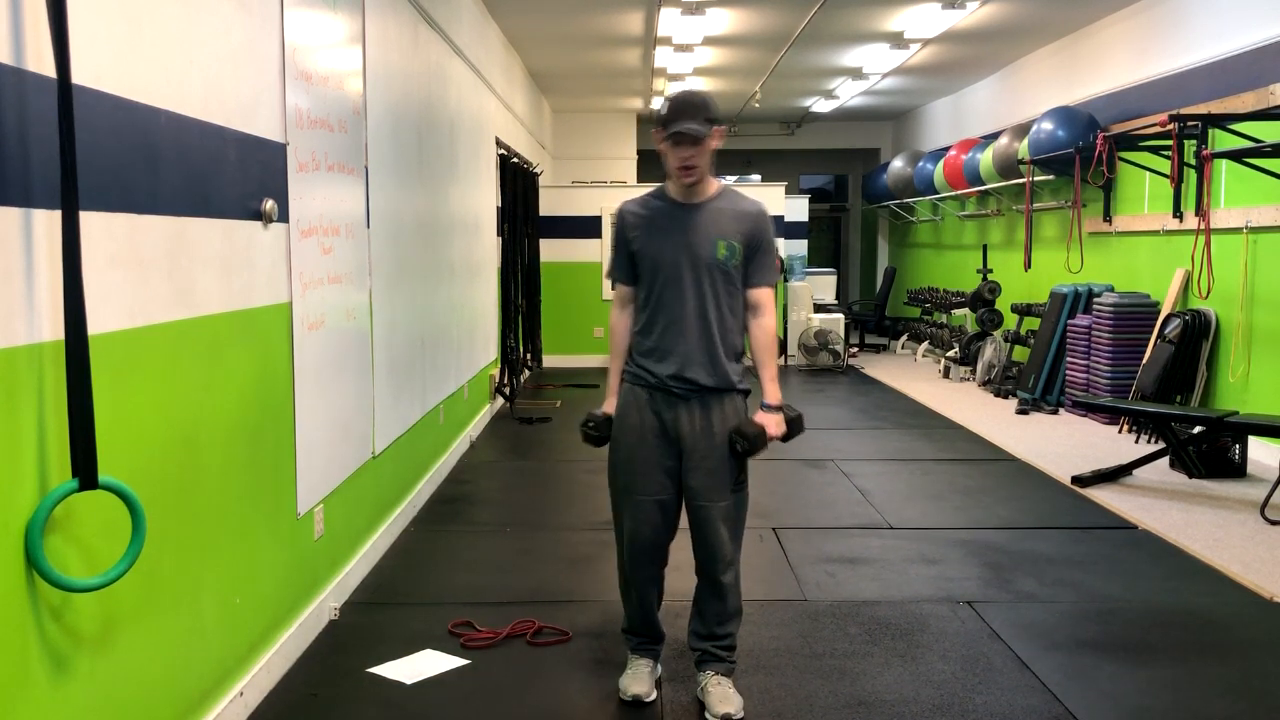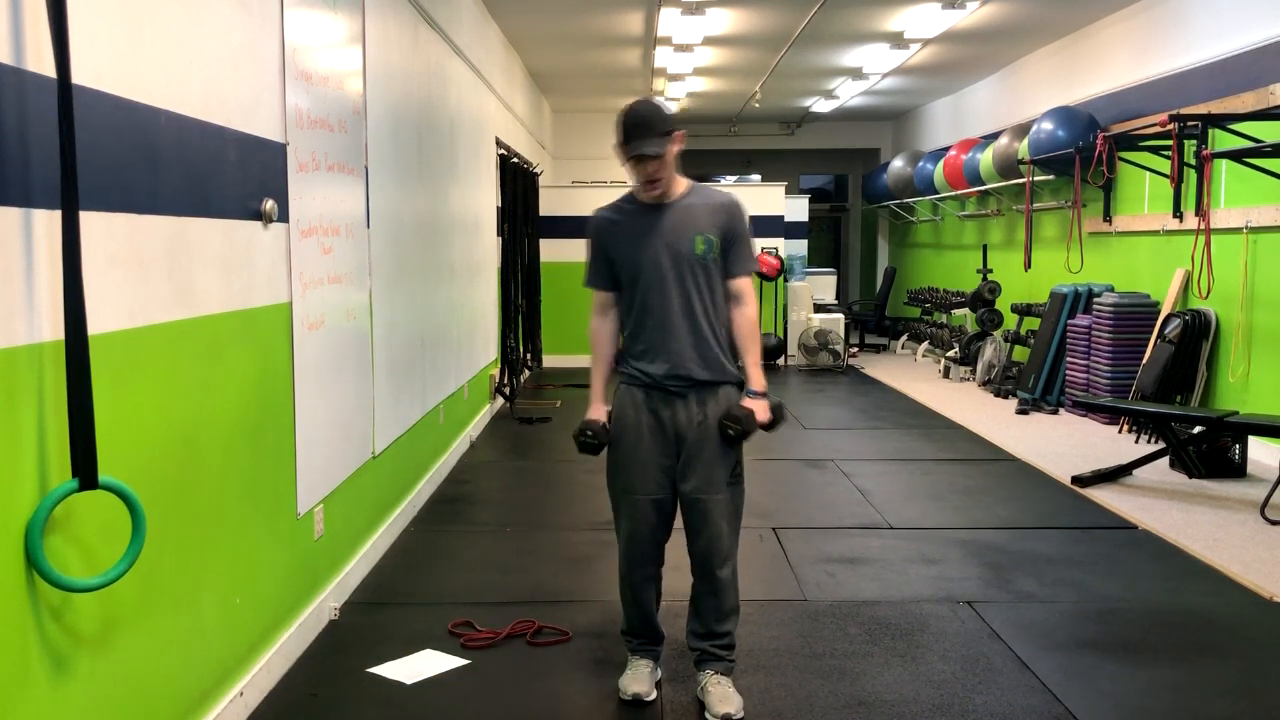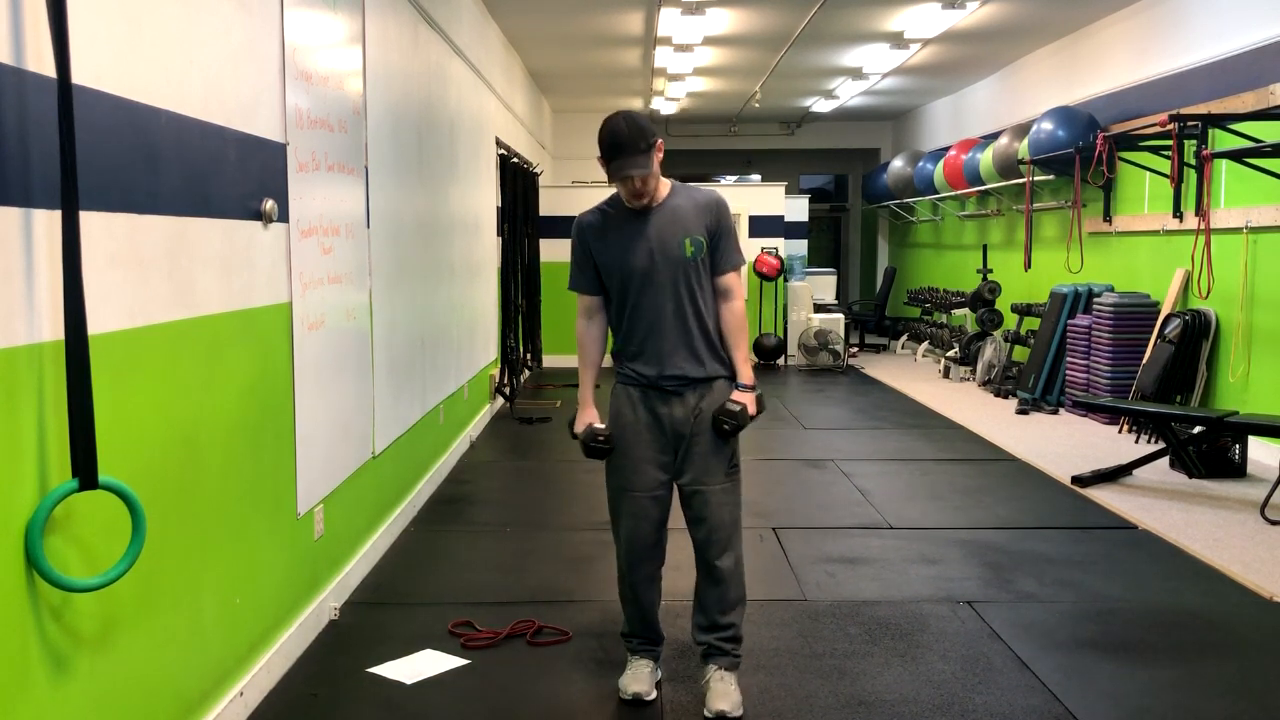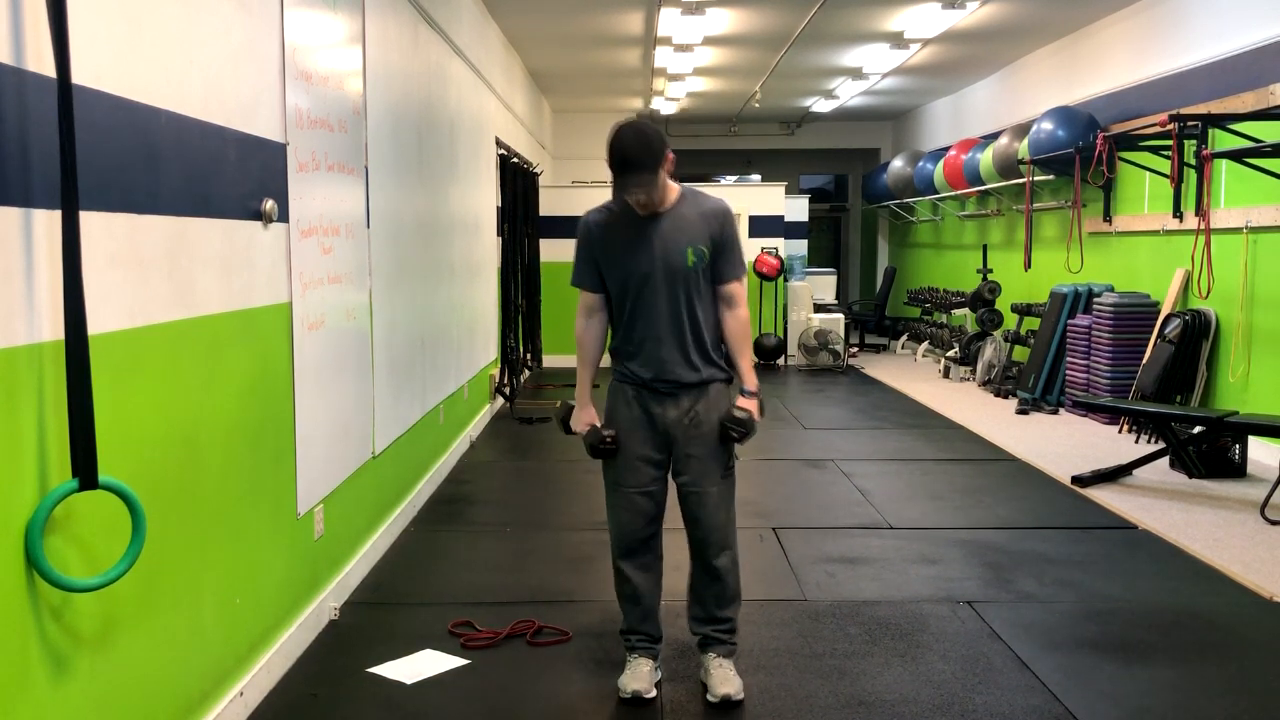
dt=0.2s
person 1, frame 1
left shoulder: (748, 217)
right shoulder: (633, 216)
left elbow: (760, 311)
right elbow: (624, 307)
left wrist: (771, 401)
right wrist: (612, 391)
left hip: (718, 404)
right hip: (643, 401)
left knee: (718, 545)
right knee: (640, 539)
left ankle: (715, 665)
right ankle: (643, 651)
person 1, frame 2
left shoulder: (721, 210)
right shoulder: (608, 223)
left elbow: (741, 301)
right elbow: (605, 314)
left wrist: (755, 389)
right wrist: (597, 398)
left hip: (712, 397)
right hip: (639, 400)
left knee: (714, 541)
right knee: (639, 538)
left ankle: (715, 665)
right ankle: (643, 652)
person 1, frame 3
left shoulder: (707, 208)
right shoulder: (592, 228)
left elbow: (730, 297)
right elbow: (591, 317)
left wrist: (744, 381)
right wrist: (586, 401)
left hip: (707, 393)
right hip: (635, 397)
left knee: (718, 534)
right knee: (637, 536)
left ankle: (720, 661)
right ankle: (643, 650)
person 1, frame 4
left shoulder: (712, 216)
right shoulder: (597, 227)
left elbow: (733, 305)
right elbow: (592, 314)
left wrist: (747, 388)
right wrist: (583, 399)
left hip: (704, 395)
right hip: (632, 397)
left knee: (713, 530)
right knee: (633, 532)
left ankle: (717, 649)
right ankle: (642, 649)
